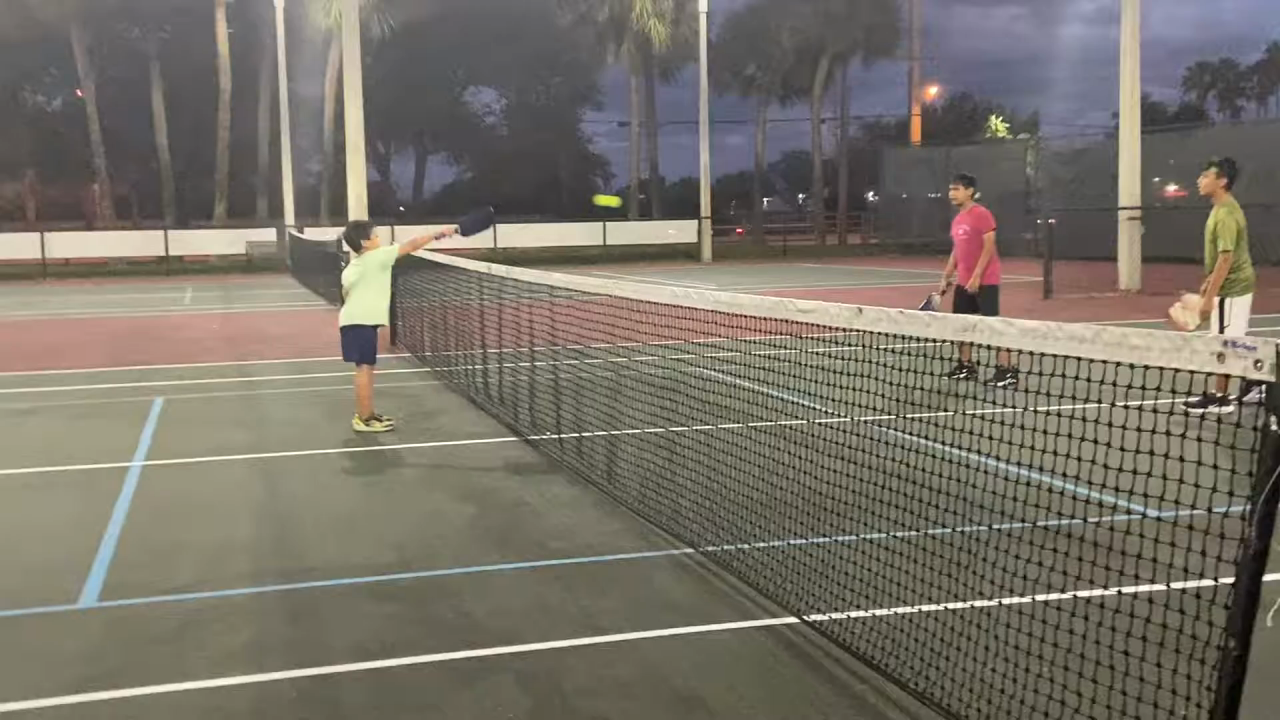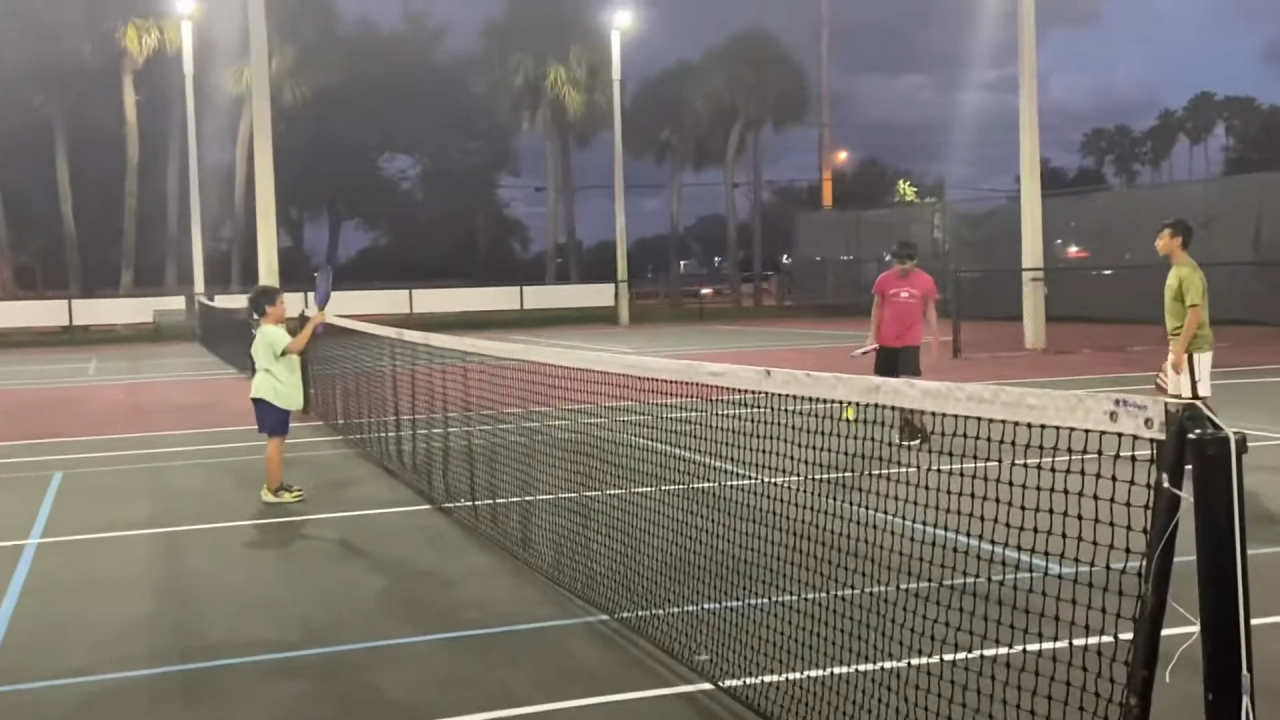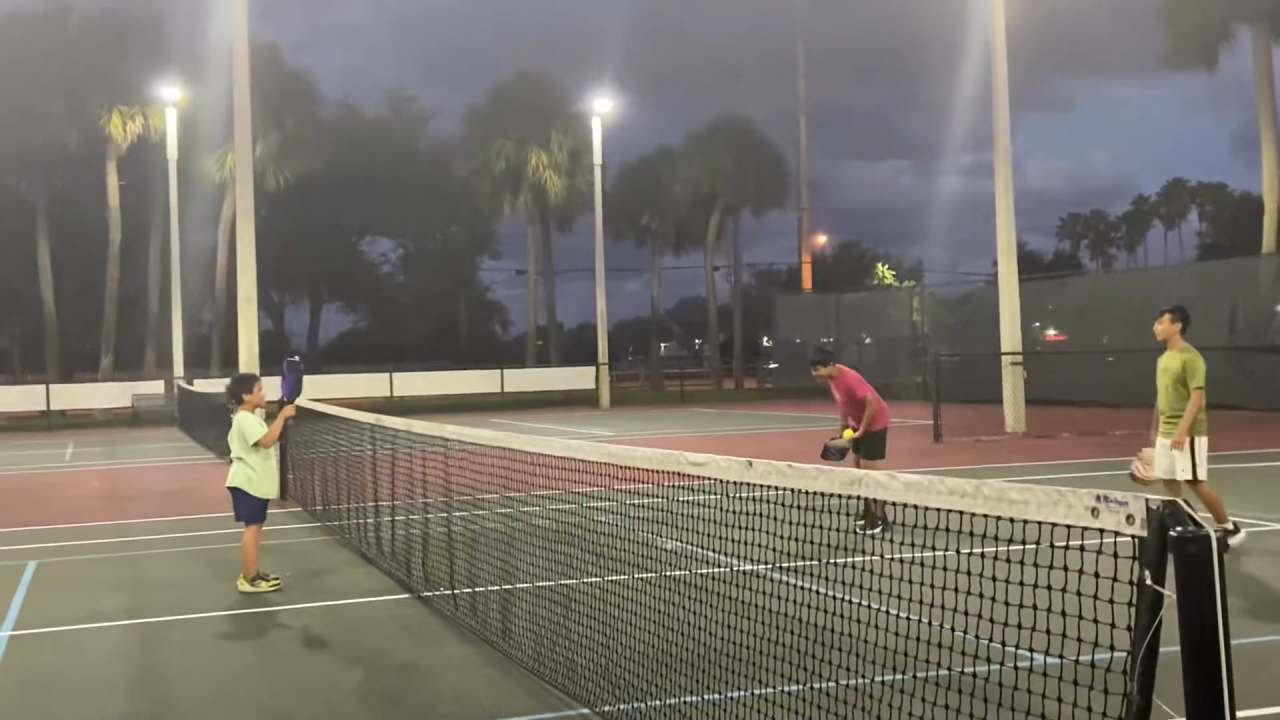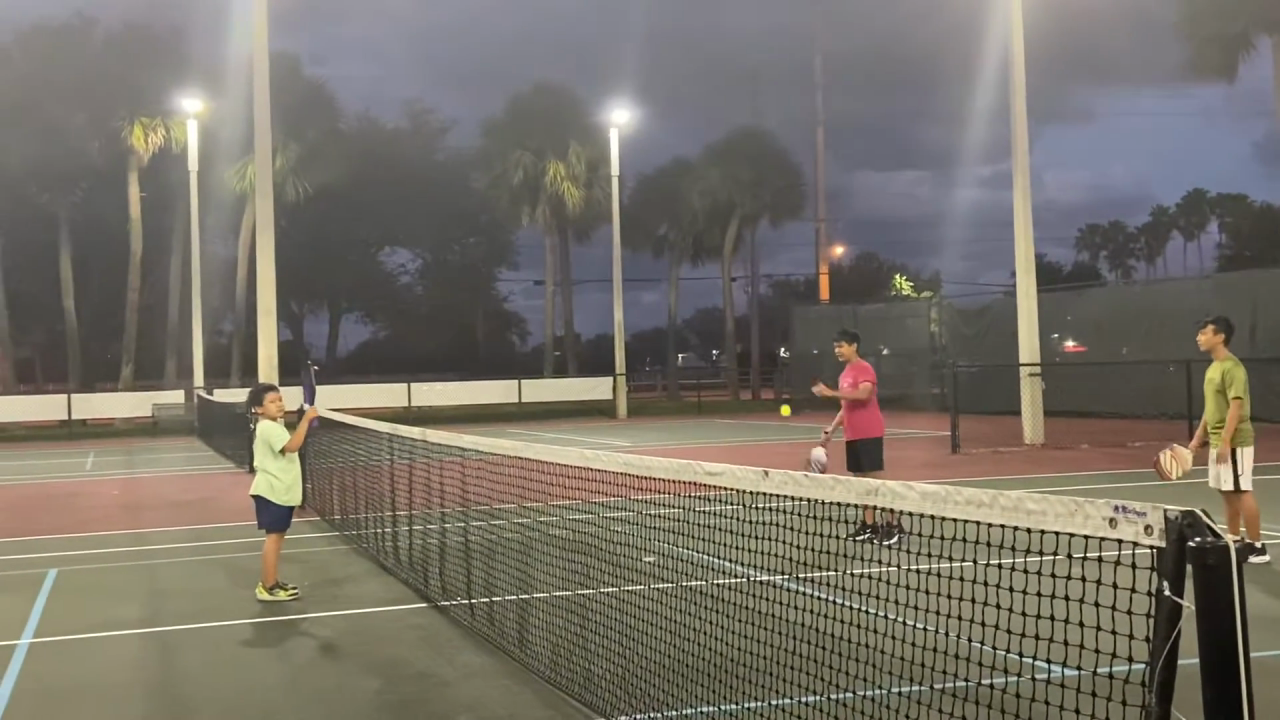
dt=1s
person 1, frame 1
left shoulder: (1225, 215)
right shoulder: (1223, 209)
left elbow: (1225, 258)
left wrist: (1209, 298)
right wrist: (1207, 283)
left hip: (1231, 287)
right hip: (1239, 284)
left ankle: (1219, 398)
right ankle: (1252, 382)
person 1, frame 2
left shoulder: (1189, 272)
right shoulder: (1175, 270)
left elbow: (1194, 315)
left wrist: (1179, 352)
left hip: (1191, 348)
right hip: (1178, 346)
left knee: (1197, 399)
right knee: (1175, 398)
person 1, frame 3
left shoulder: (1191, 358)
right shoulder: (1163, 359)
left elbow: (1197, 396)
left wrist: (1182, 430)
right wrist: (1156, 432)
left hip: (1189, 433)
right hip: (1166, 433)
left knee: (1197, 483)
right knee: (1170, 482)
left ankle: (1229, 528)
person 1, frame 4
left shoulder: (1232, 367)
right shoulder: (1212, 368)
left elbow: (1236, 407)
left wrist: (1225, 443)
right wrist: (1197, 438)
left hip: (1234, 441)
right hip: (1219, 442)
left knee: (1241, 492)
right knee: (1227, 493)
left ankle: (1257, 547)
right ankle: (1234, 543)
person 2, frame 1
left shoulder: (351, 267)
right shoulder: (377, 257)
left elbow: (346, 293)
right elbow: (409, 246)
right wrist: (439, 235)
left hip: (354, 321)
right hip: (362, 322)
left knee: (365, 368)
right knee: (365, 368)
left ankle: (365, 413)
right ankle: (364, 418)
person 2, frame 2
left shoulder: (270, 331)
right shoulder: (271, 332)
right elbow: (295, 347)
right wrist: (312, 323)
left hip: (276, 393)
right hip: (271, 394)
left knee: (278, 439)
right knee: (275, 439)
left ankle: (276, 484)
right ankle: (272, 490)
person 2, frame 3
left shoulder: (249, 417)
right shoulder: (246, 419)
left elbow: (265, 441)
right elbow: (267, 441)
right wrist: (281, 416)
left hip: (255, 481)
right hip: (248, 483)
left knee: (255, 527)
right knee: (253, 527)
left ankle: (252, 573)
right ankle: (249, 579)
person 2, frame 4
left shoulder: (273, 426)
right shoulder: (268, 427)
left elbow: (288, 448)
right elbow: (292, 446)
right wrist: (305, 420)
left hip: (279, 491)
right hip: (271, 492)
left knee: (277, 536)
right knee: (274, 536)
left ankle: (270, 582)
right ankle: (268, 587)
person 3, frame 1
left shoulder: (982, 214)
right shoulder: (957, 219)
left elbow: (989, 246)
left wrist: (976, 276)
right wrist: (946, 277)
left hip: (985, 280)
right hip: (964, 281)
left ankle: (1007, 371)
right ankle: (966, 365)
person 3, frame 2
left shoulder: (926, 281)
right shoulder: (884, 280)
left elbow: (930, 311)
right elbow: (877, 308)
left wrist: (934, 339)
right wrist: (873, 335)
left hip: (911, 341)
right hip: (886, 341)
left ankle: (916, 427)
right ankle: (906, 419)
person 3, frame 3
left shoulder: (850, 379)
right shoulder: (830, 377)
left elbow: (873, 405)
left wrist: (861, 430)
right wrist: (844, 422)
left hip: (875, 422)
right hip: (859, 423)
left knee: (869, 468)
right knee: (858, 465)
left ankle: (880, 517)
right ankle: (871, 507)
person 3, frame 4
left shoulder: (864, 369)
right shoulder: (844, 375)
left elbow: (863, 394)
left wrist: (831, 393)
right wrist: (830, 430)
left hip: (870, 434)
right hip: (852, 436)
left knee: (876, 479)
left ankle: (894, 525)
right ankle: (870, 525)
